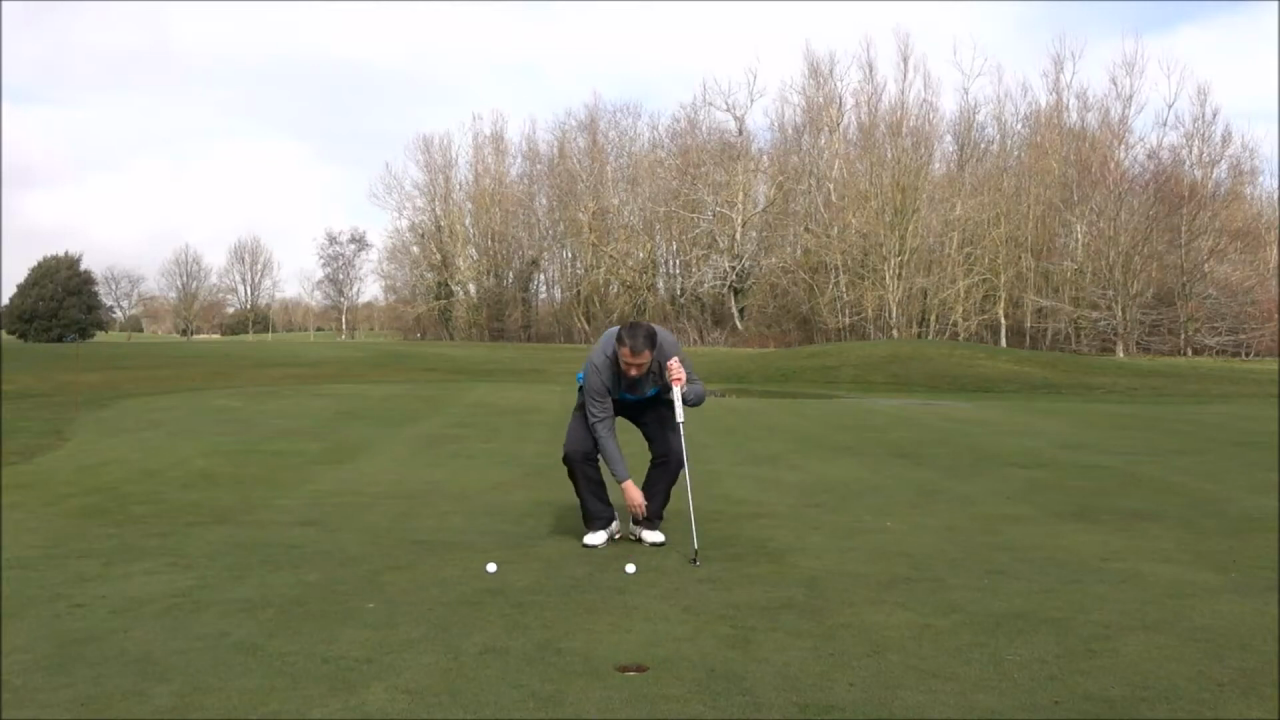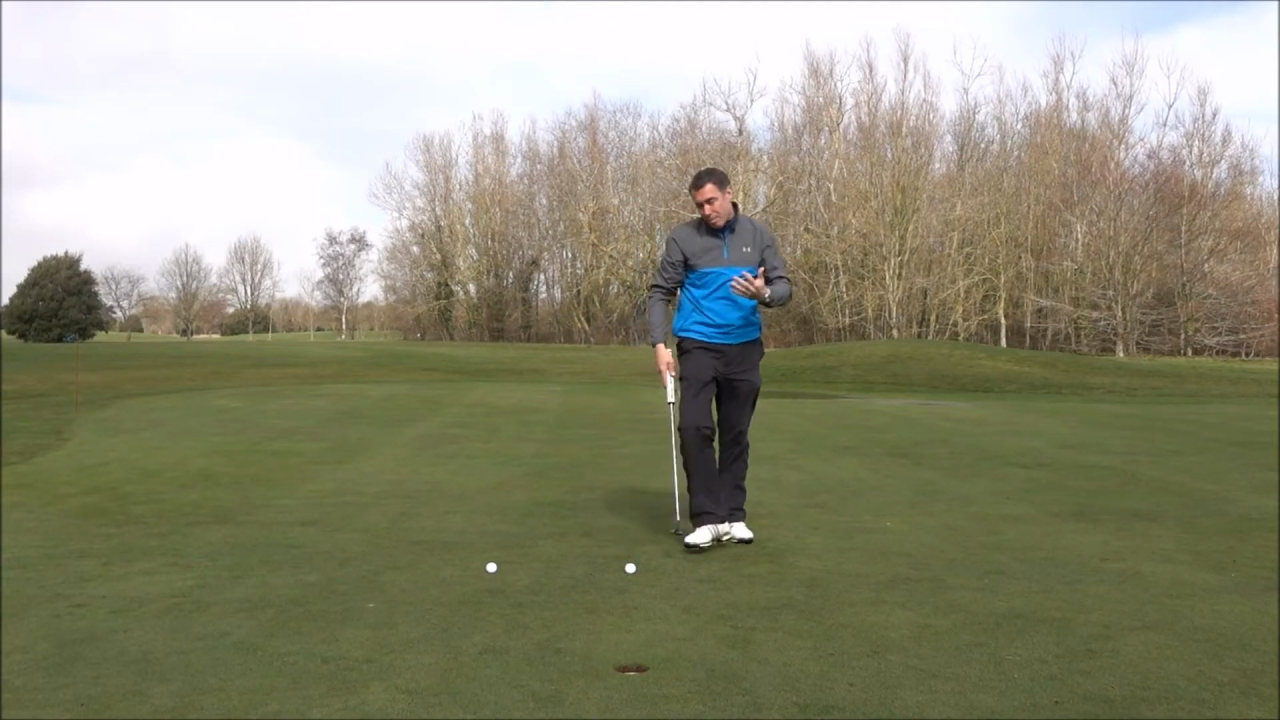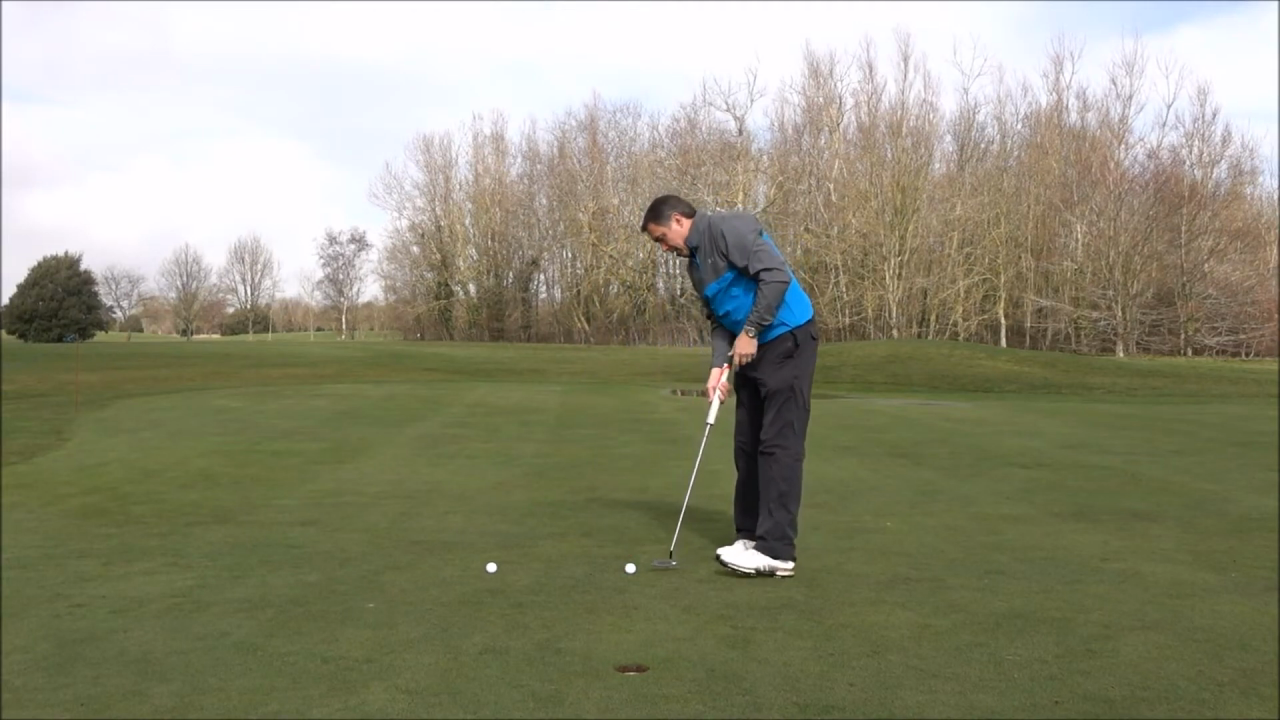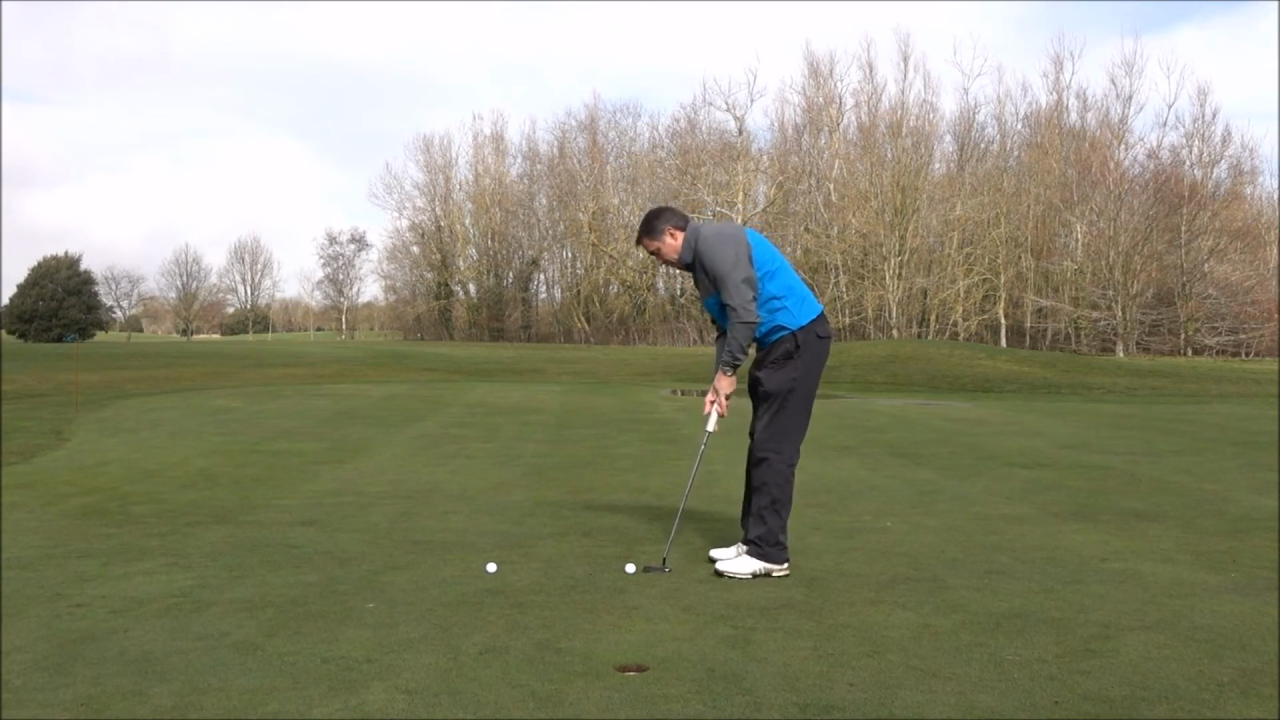
dt=1s
person 1, frame 1
left shoulder: (668, 347)
right shoulder: (599, 361)
left elbow: (698, 393)
right elbow: (602, 426)
left wrist: (684, 386)
right wrist: (625, 483)
left hip: (651, 400)
right hip: (602, 401)
left knee: (671, 452)
right knee: (577, 451)
left ankle: (647, 522)
right ankle: (602, 522)
person 1, frame 2
left shoulder: (758, 234)
right shoulder: (682, 237)
left elbow: (783, 287)
right elbow: (660, 294)
left wrist: (764, 292)
right wrist: (659, 344)
left hip: (744, 349)
right hip: (698, 347)
left knee: (735, 436)
right knee: (695, 426)
left ankle: (730, 515)
right ankle: (707, 518)
person 1, frame 3
left shoulder: (729, 227)
right shoulder: (696, 262)
left elbow: (776, 277)
right elbow: (720, 320)
left wrist: (749, 333)
right wrist: (718, 365)
left hip: (787, 340)
right hip: (757, 347)
left knee: (779, 442)
right knee: (748, 444)
left ankle: (776, 550)
right ankle: (752, 536)
person 1, frame 4
left shoulder: (715, 242)
right shoulder: (700, 261)
left elbow: (745, 312)
right elbow: (727, 323)
left wrist: (727, 371)
right wrist: (719, 381)
left hip: (797, 337)
right hip: (781, 341)
left knee: (774, 447)
right knee: (762, 444)
left ankle: (769, 553)
right ankle: (756, 541)
